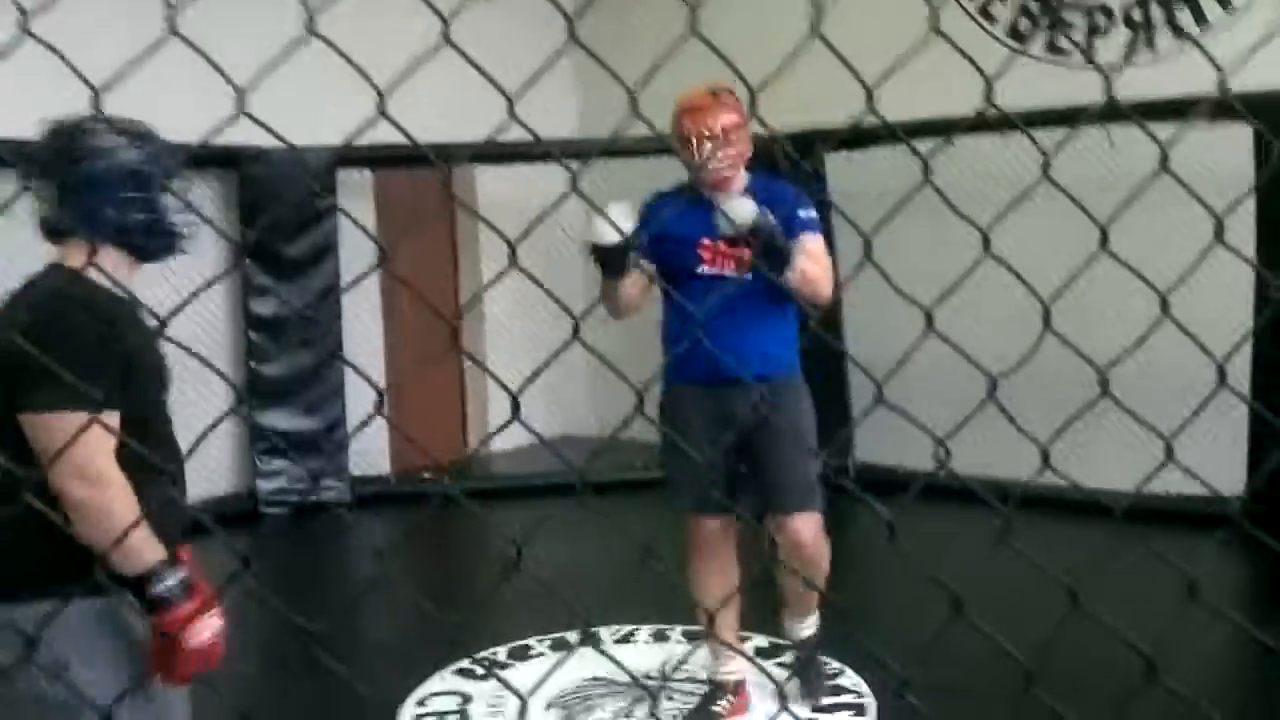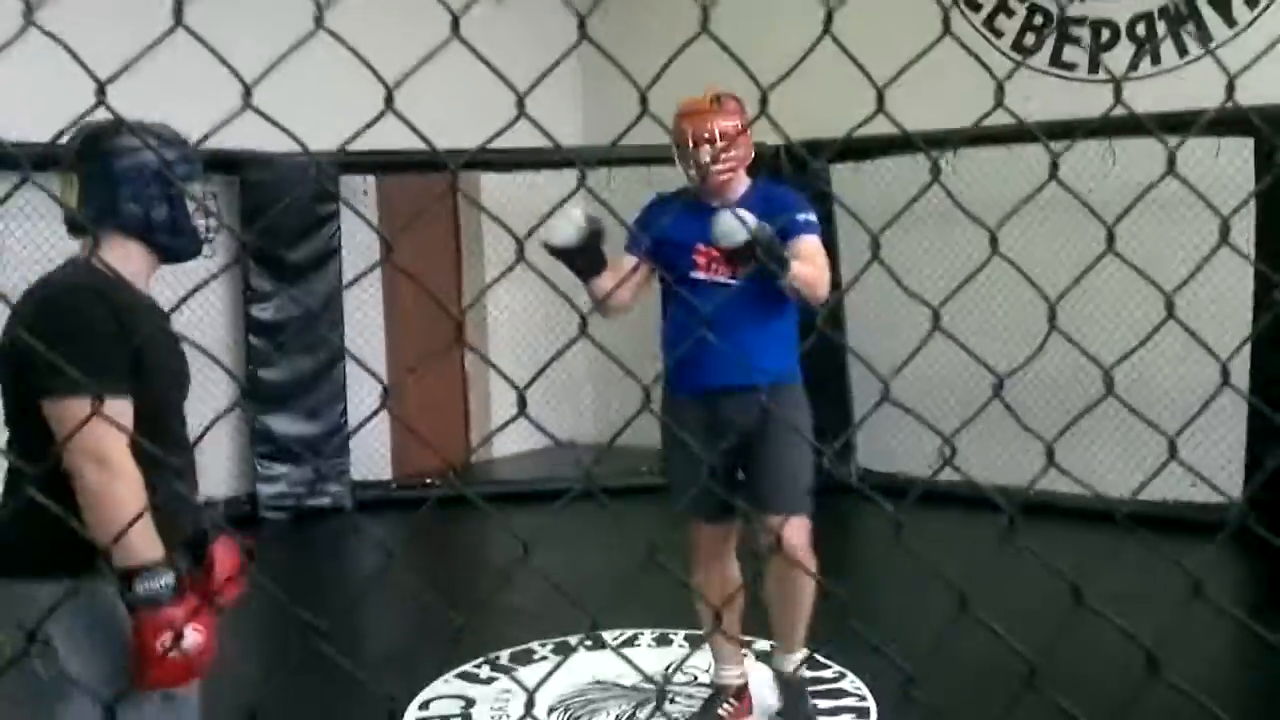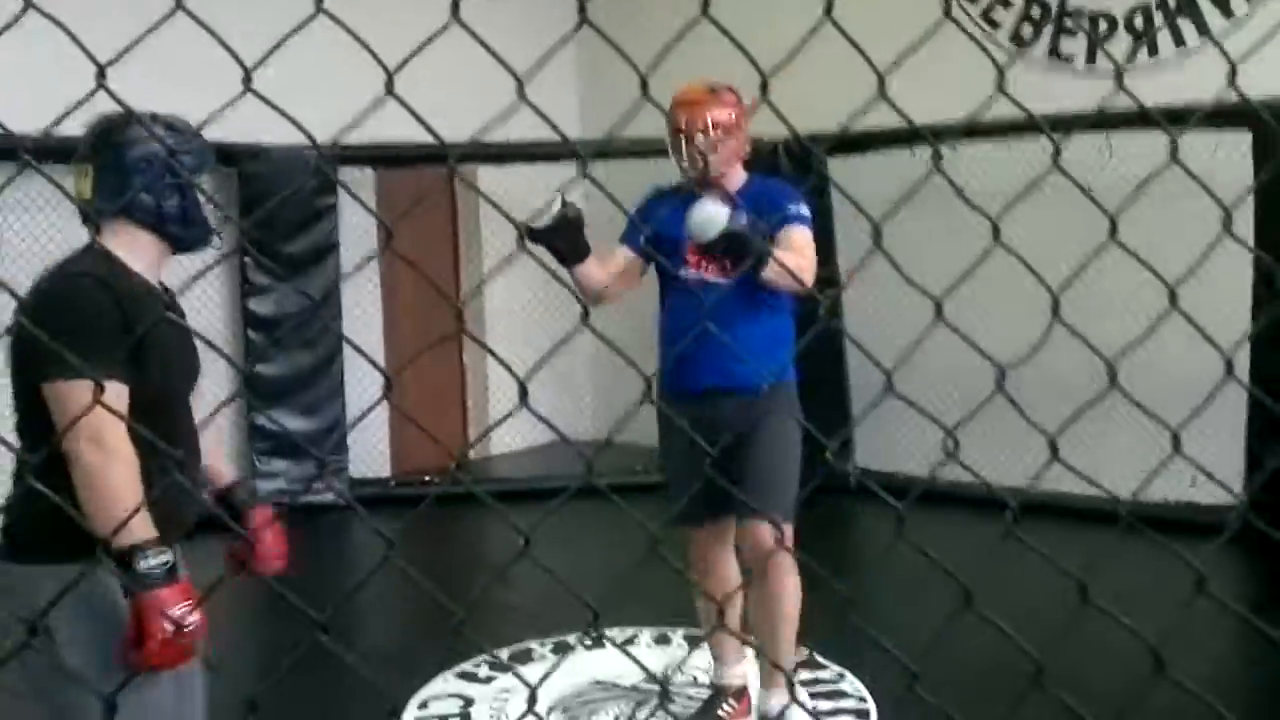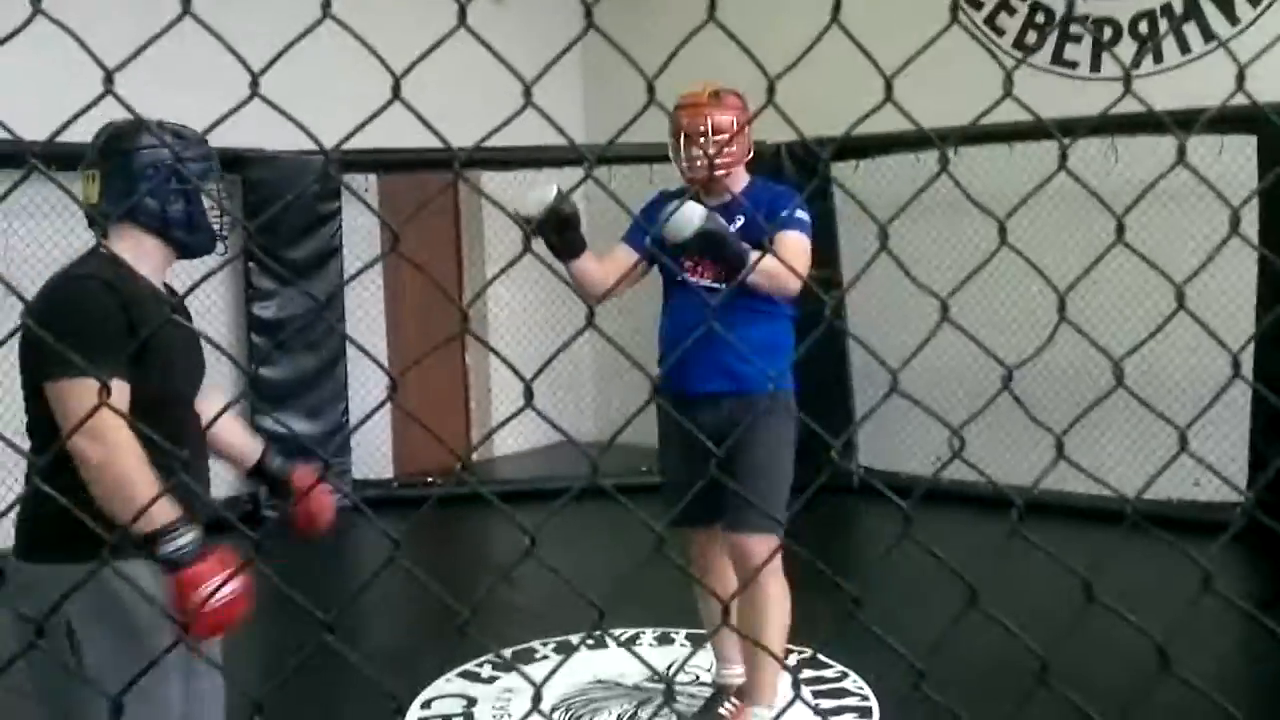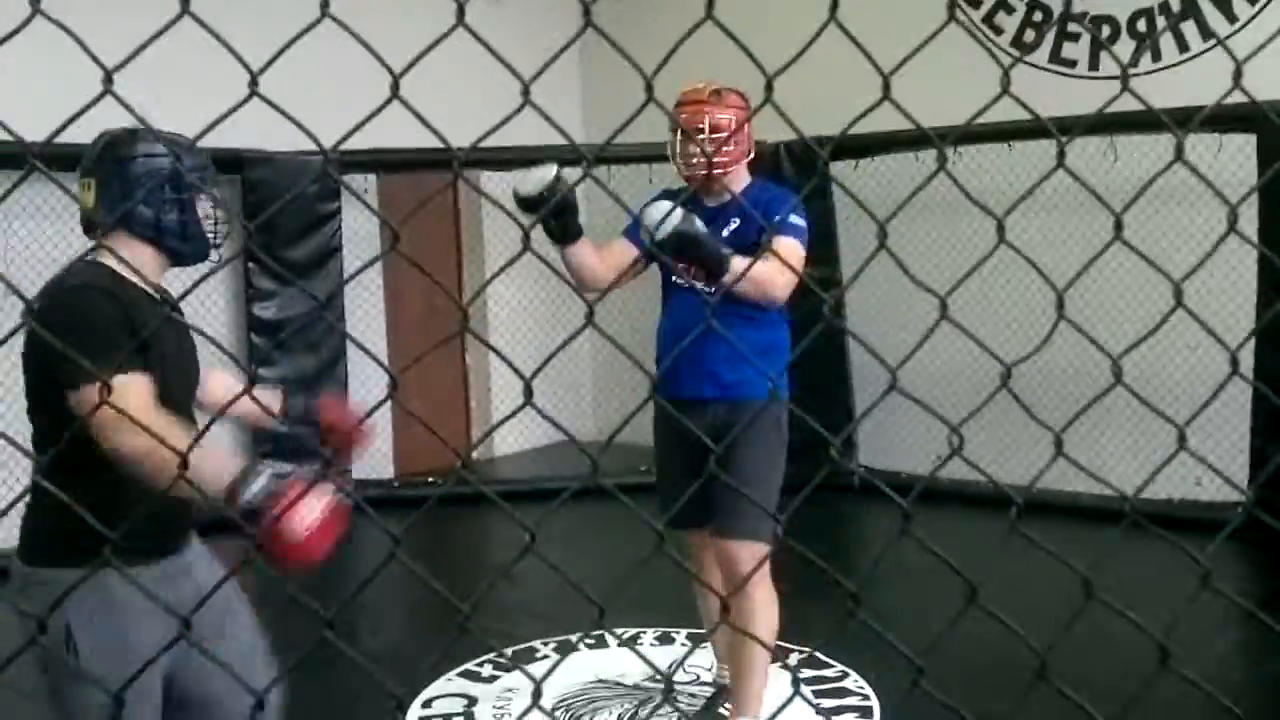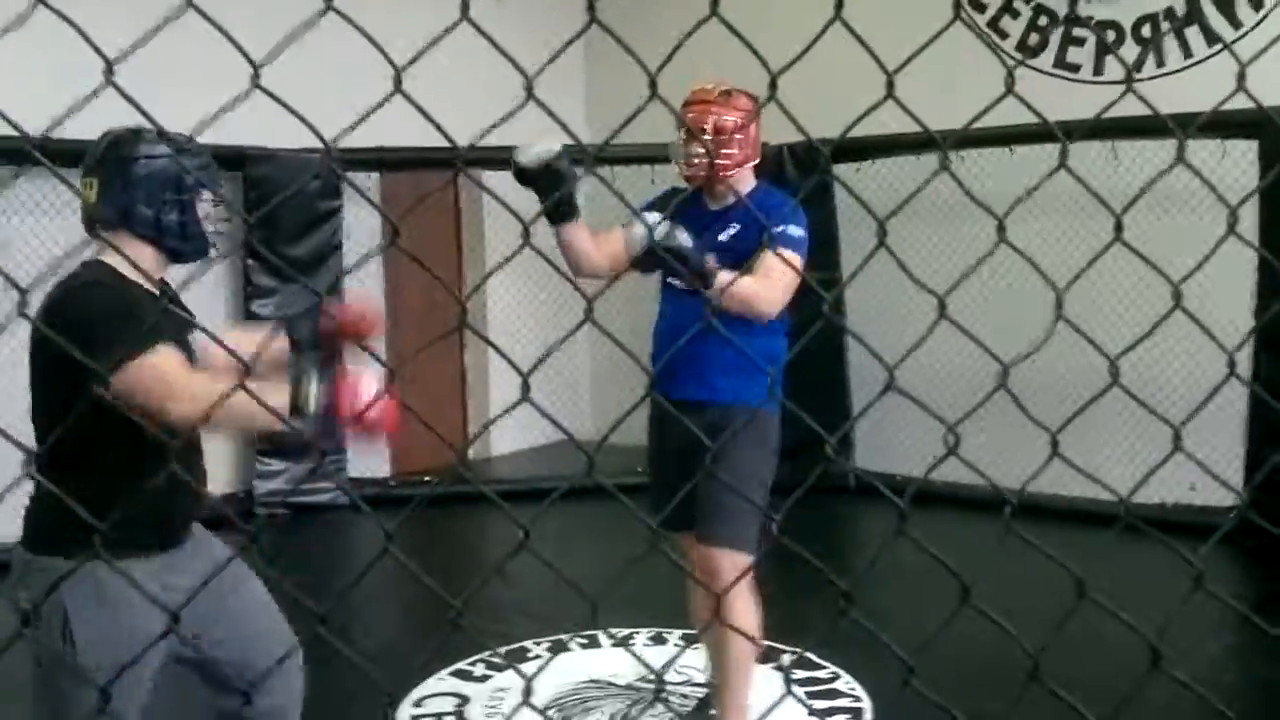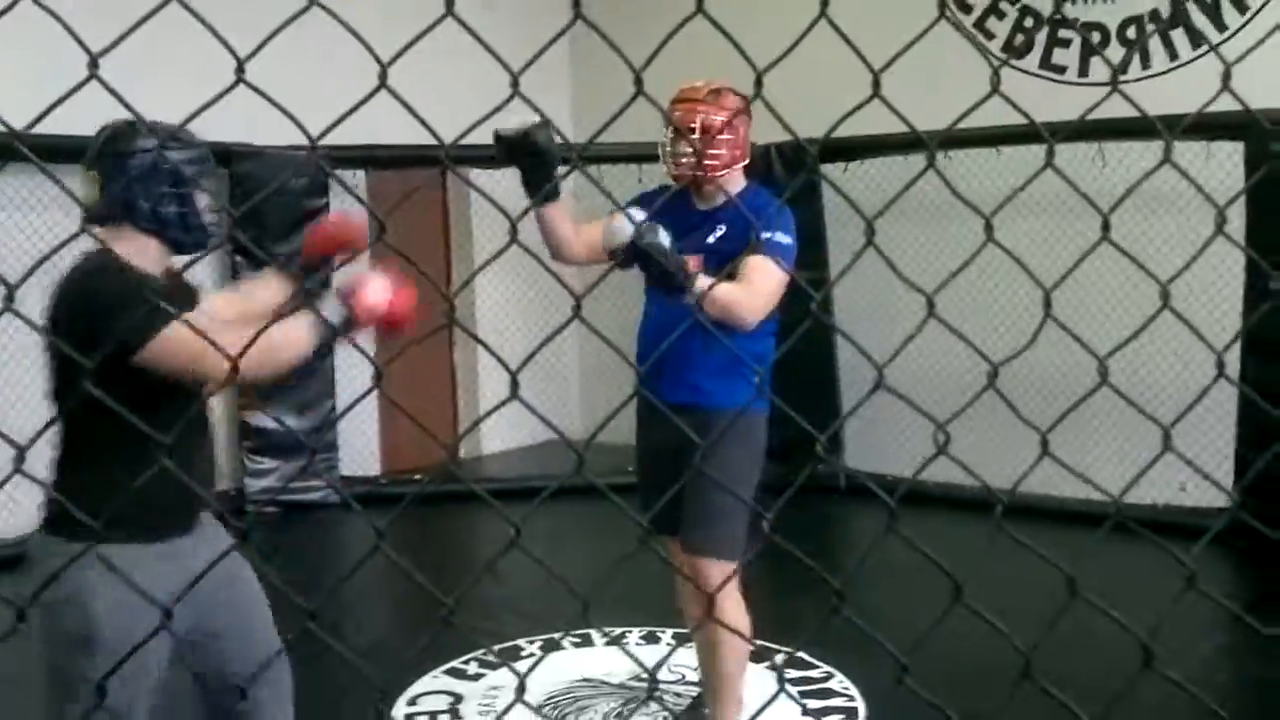
dt=0.1s
person 1, frame 1
left shoulder: (786, 200)
right shoulder: (664, 210)
left elbow: (821, 288)
right elbow: (624, 305)
left wrist: (778, 249)
right wrist: (615, 266)
left hip: (774, 389)
right hip: (693, 395)
left knee: (803, 534)
right knee: (708, 533)
left ankle: (800, 627)
person 1, frame 2
left shoulder: (784, 204)
right shoulder: (663, 214)
left elbow: (818, 286)
right elbow: (614, 300)
left wrist: (772, 255)
right wrist: (588, 267)
left hip: (771, 395)
right hip: (691, 401)
left knee: (790, 539)
right knee: (710, 539)
left ankle: (790, 666)
person 1, frame 3
left shoulder: (778, 199)
right shoulder: (661, 206)
left elbow: (800, 274)
right elbow: (603, 287)
left wrist: (747, 247)
right wrist: (573, 253)
left hip: (762, 396)
right hip: (685, 400)
left knee: (767, 541)
right knee: (708, 541)
person 1, frame 4
left shoulder: (778, 203)
right shoulder: (663, 210)
left elbow: (790, 279)
right elbow: (602, 285)
left wrist: (730, 251)
right wrist: (569, 249)
left hip: (760, 402)
right hip: (684, 403)
left knee: (756, 549)
right knee: (707, 544)
person 1, frame 5
left shoulder: (777, 206)
right shoulder: (667, 207)
left elbow: (776, 285)
right elbow: (597, 275)
left wrist: (708, 250)
right wrist: (563, 228)
left hip: (750, 406)
right hip: (680, 405)
left knee: (743, 558)
right knee: (706, 551)
person 1, frame 6
left shoulder: (778, 213)
right shoulder: (670, 208)
left elbow: (768, 301)
right elbow: (593, 262)
left wrist: (696, 265)
right wrist: (560, 212)
left hip: (743, 410)
right hip: (674, 406)
left knee: (726, 564)
right knee: (699, 554)
person 1, frame 7
left shoulder: (767, 217)
right shoulder: (660, 207)
left elbow: (745, 309)
right elbow: (571, 248)
left wrist: (669, 264)
right wrist: (541, 183)
left hip: (728, 415)
right hip: (662, 408)
left knee: (715, 572)
right knee: (685, 557)
person 2, frame 1
left shoulder: (105, 306)
right shoulder: (58, 314)
right elbow: (84, 482)
left wrist: (167, 571)
right wrist: (165, 587)
left hip: (127, 584)
right hip: (69, 606)
person 2, frame 2
left shoulder: (130, 304)
right shoulder: (73, 305)
right elbow: (98, 462)
left wrist: (198, 534)
right wrist: (154, 590)
left hip: (132, 578)
right hip: (72, 592)
person 2, frame 3
left shoulder: (151, 295)
right shoulder: (78, 292)
right elbow: (93, 442)
left wrist: (236, 498)
right wrist: (150, 568)
left hip: (147, 559)
right hip: (78, 573)
person 2, frame 4
left shoulder: (160, 298)
right shoulder: (84, 296)
right elbow: (98, 438)
left wrist: (272, 468)
right wrist: (183, 545)
left hip: (157, 556)
right hip: (88, 573)
person 2, frame 5
left shoulder: (150, 298)
right shoulder: (82, 301)
left elbow: (199, 386)
right elbow: (131, 430)
left wrist: (298, 412)
right wrist: (257, 492)
left hip: (171, 552)
right hip: (93, 573)
person 2, frame 6
left shoulder: (150, 294)
right shoulder: (89, 301)
left elbow: (215, 355)
right elbow: (186, 401)
left wrist: (309, 345)
right wrist: (323, 398)
left hip: (176, 544)
right hip: (94, 569)
left knee: (270, 672)
person 2, frame 7
left shoulder: (152, 280)
right shoulder: (102, 289)
left elbow: (229, 309)
right elbow: (227, 356)
left wrist: (309, 264)
right wrist: (340, 312)
left hip: (187, 534)
right hip: (110, 552)
